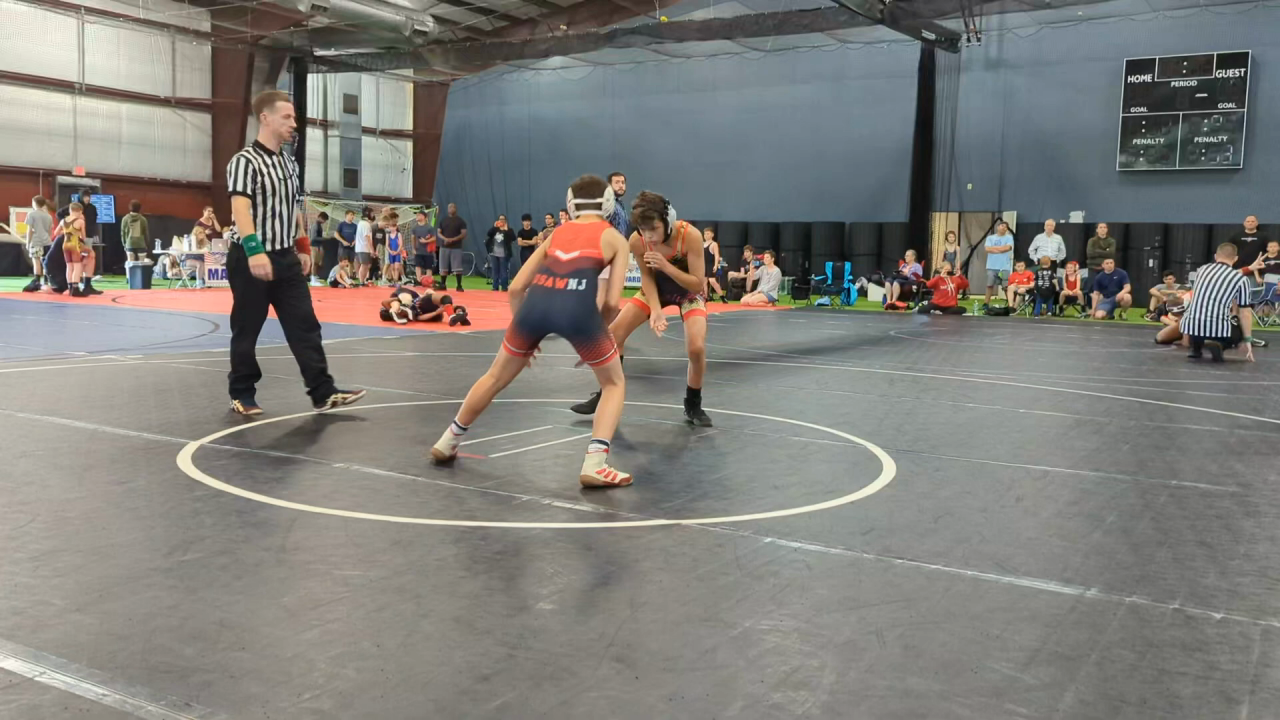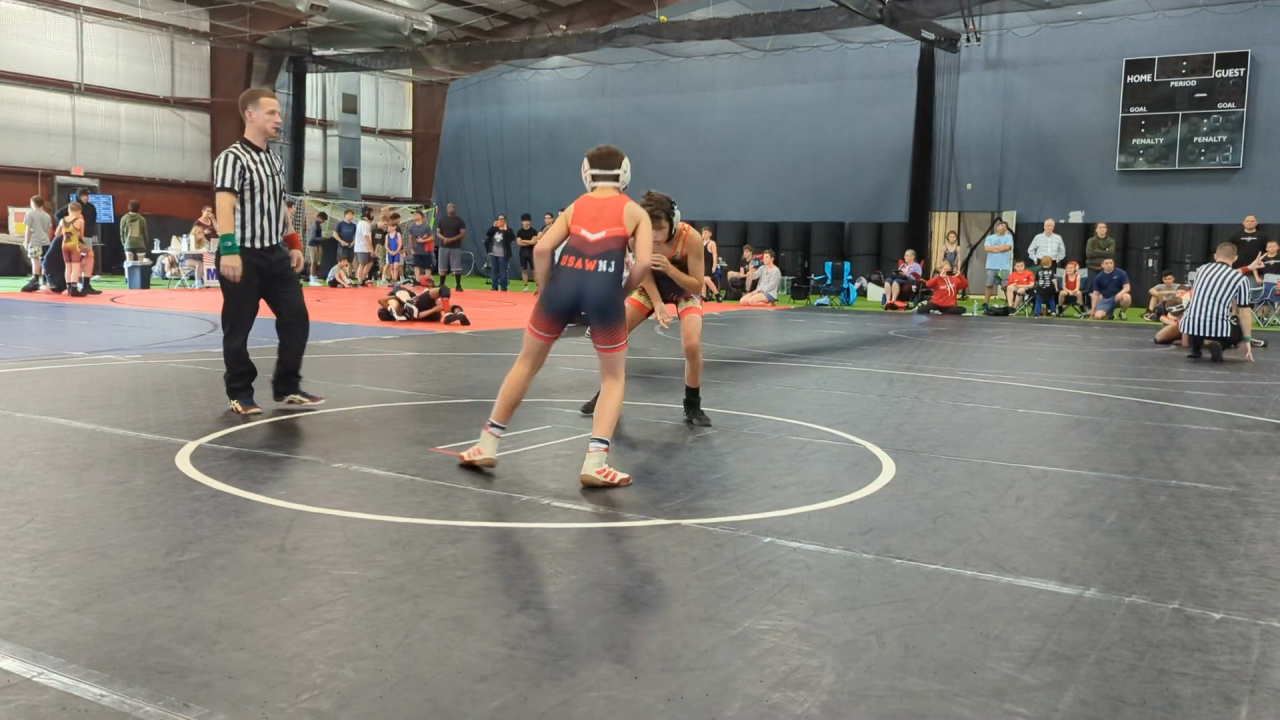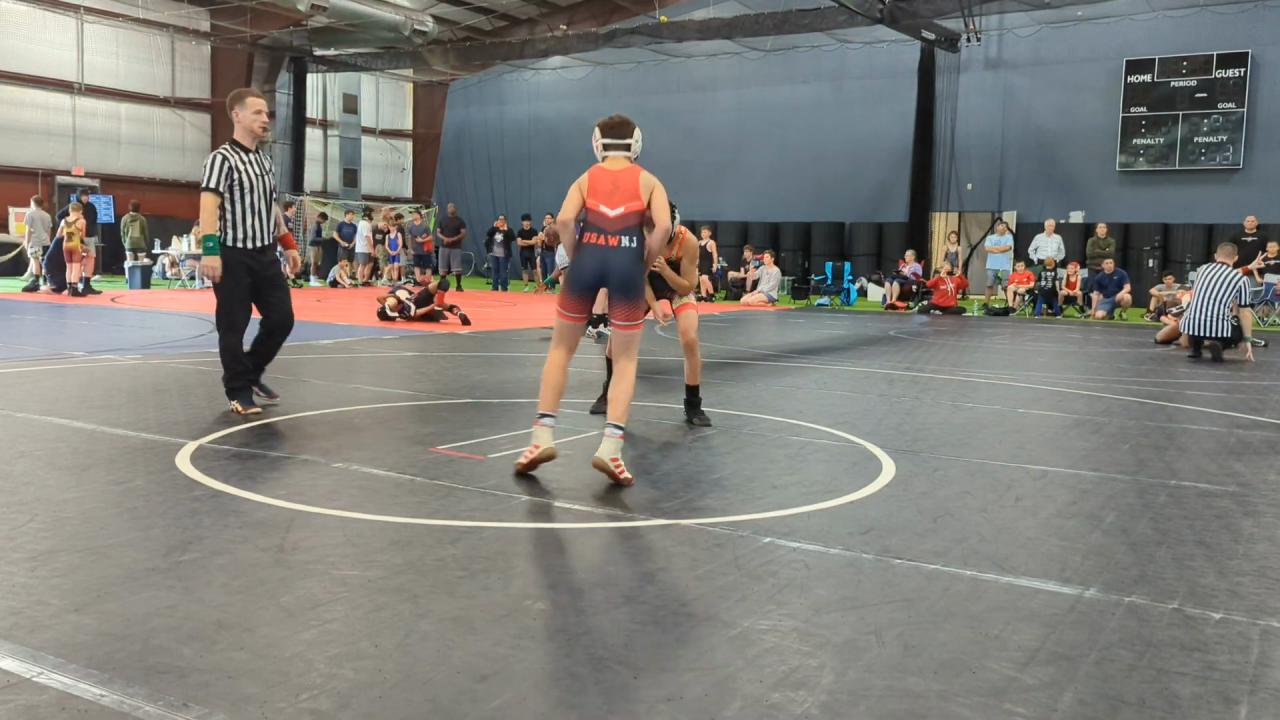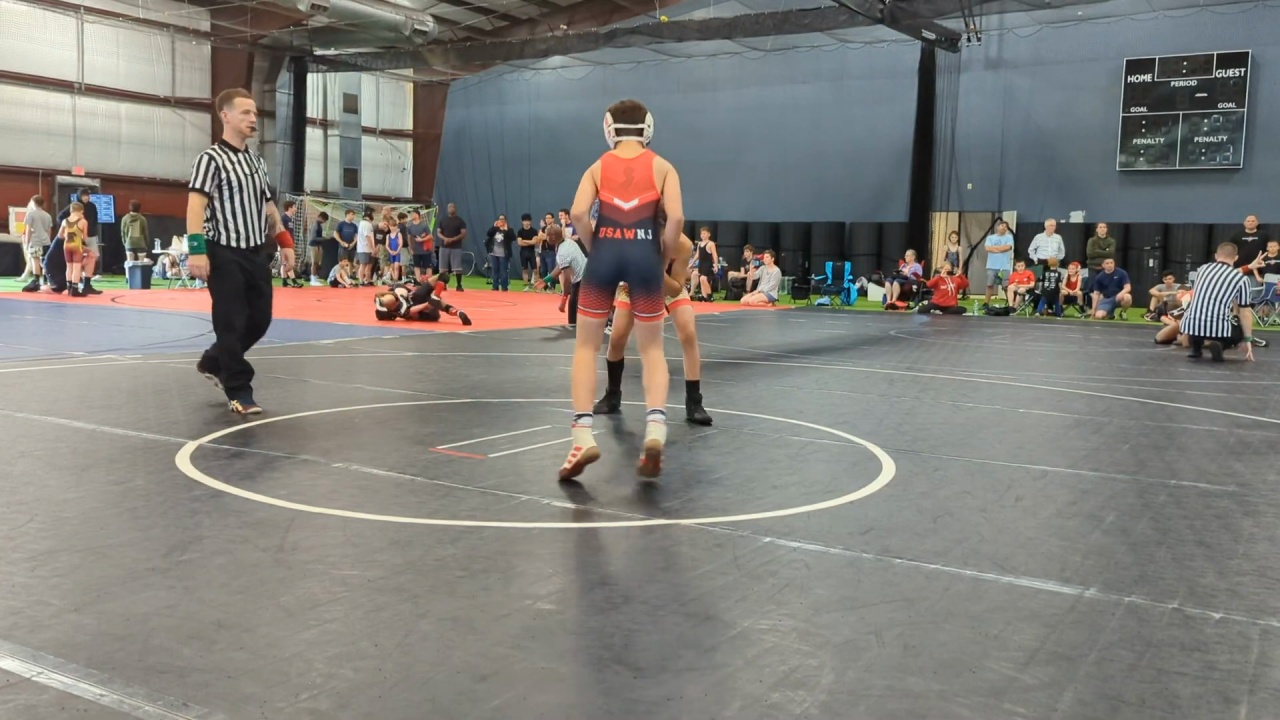
dt=0.1s
person 1, frame 1
left shoulder: (556, 234)
right shoulder: (614, 238)
left elbow: (516, 287)
right elbow: (614, 298)
left wrist: (526, 327)
right wrist: (597, 324)
left hip: (536, 301)
right hip: (577, 304)
left knee: (496, 377)
right knee: (614, 384)
left ankle: (448, 441)
right ankle: (595, 464)
person 1, frame 2
left shoulder: (575, 207)
right shoulder: (636, 211)
left elbow: (541, 249)
right elbow: (644, 263)
left wrist: (547, 295)
right wrist: (622, 291)
left hip: (565, 280)
right hip: (604, 284)
left knee: (527, 365)
right knee: (614, 378)
left ankle: (486, 446)
right ankle: (595, 463)
person 1, frame 3
left shoulder: (586, 179)
right shoulder: (647, 180)
left elbow: (563, 221)
right elbow: (664, 227)
left wrist: (577, 259)
right wrist: (644, 265)
left hip: (587, 260)
right hip: (626, 262)
left knee: (560, 351)
right knee: (625, 362)
left ankle: (541, 440)
right ankle: (610, 449)
person 1, frame 4
left shoulder: (598, 167)
right shoulder: (662, 167)
left elbow: (578, 212)
right elbow: (676, 217)
left wrist: (594, 252)
right wrist: (663, 257)
left hip: (605, 253)
right hip: (643, 254)
left knee: (586, 349)
right knee: (653, 351)
left ankle: (583, 439)
right ankle: (654, 434)
person 2, frame 1
left shoulder: (288, 163)
right shoulder: (246, 161)
right elbow: (240, 208)
left wrist: (302, 248)
right wrist: (255, 252)
left hip: (285, 256)
right hip: (250, 257)
left knee: (304, 324)
right knee: (246, 329)
left ankle: (323, 393)
right ankle: (242, 394)
person 2, frame 2
left shoulder: (275, 160)
right shoulder: (233, 157)
right elbow: (224, 205)
left wrist: (293, 244)
right wrist: (229, 251)
left hip: (274, 254)
right hip: (240, 255)
left knee: (296, 319)
right knee: (238, 327)
left ankle: (287, 387)
right ankle: (240, 393)
person 2, frame 3
left shoulder: (265, 160)
right shoulder: (223, 158)
right elbow: (209, 205)
left wrist: (288, 244)
right wrist: (210, 250)
left hip: (265, 255)
right hip: (233, 255)
left knee: (281, 320)
right knee: (233, 326)
left ankle: (248, 376)
right ankle: (238, 392)
person 2, frame 4
left shoulder: (257, 161)
right shoulder: (211, 159)
left elbow: (267, 206)
right elbow: (196, 205)
left wrist: (284, 242)
right wrist: (197, 249)
left hip: (258, 254)
right hip: (225, 255)
left knee: (259, 321)
right knee: (231, 326)
left ankle: (212, 363)
right ankle: (238, 392)
person 3, frame 1
left shoulder: (689, 236)
right shoulder: (637, 240)
left elbow: (699, 284)
right elbow: (647, 277)
left wrist: (667, 267)
right wrist: (655, 311)
left hip: (687, 288)
right hip: (656, 285)
left knee: (697, 347)
right knee: (614, 332)
left ankle: (693, 406)
person 3, frame 2
left shoulder: (690, 238)
left elbow: (697, 285)
right elbow: (647, 276)
left wrist: (669, 269)
right wrist: (659, 306)
left hip: (685, 288)
right hip: (655, 284)
left knee: (692, 345)
left ankle: (692, 405)
person 3, frame 3
left shoulder: (688, 241)
left elbow: (687, 289)
left wrist: (665, 271)
right wrist: (655, 305)
left hip: (678, 289)
right hip: (645, 282)
left knee: (690, 341)
left ankle: (693, 406)
right ankle: (609, 395)
person 3, frame 4
left shoulder: (682, 244)
left elbow: (675, 289)
left hip: (670, 286)
left knee: (689, 334)
right knee: (617, 339)
left ankle: (694, 404)
right ankle: (612, 396)
